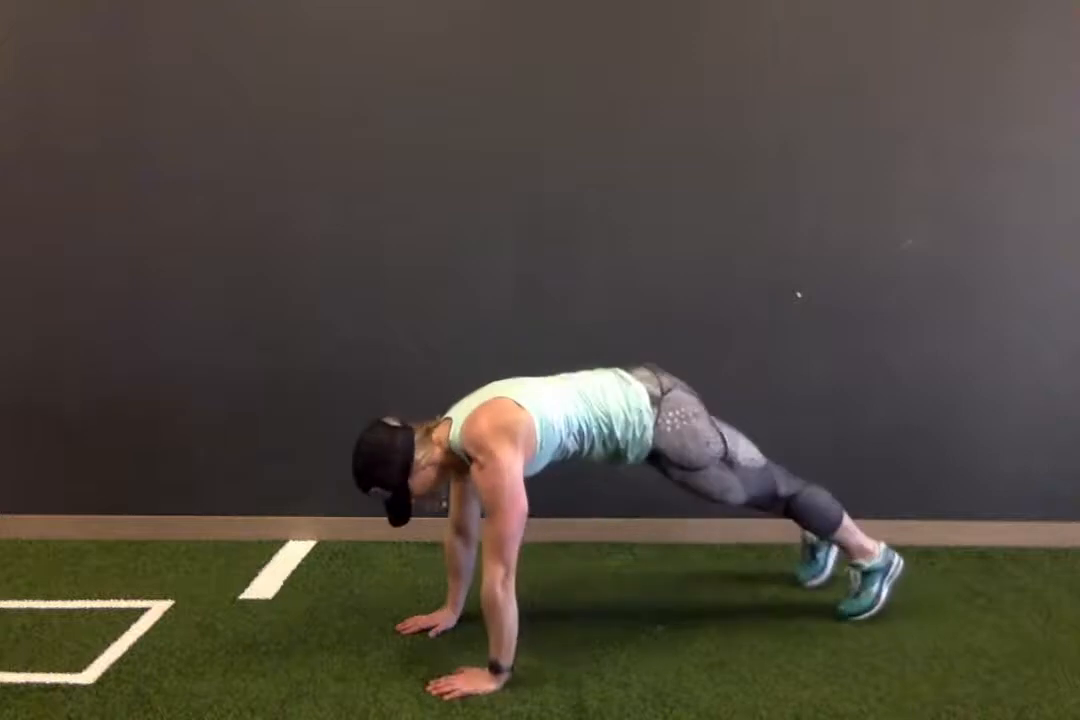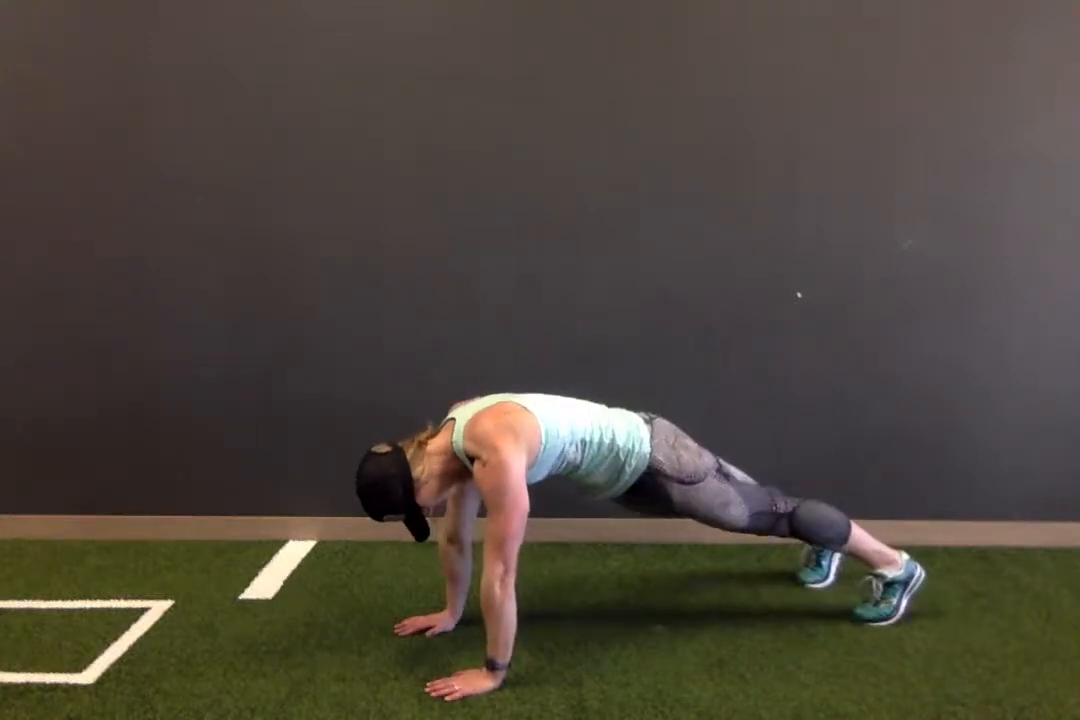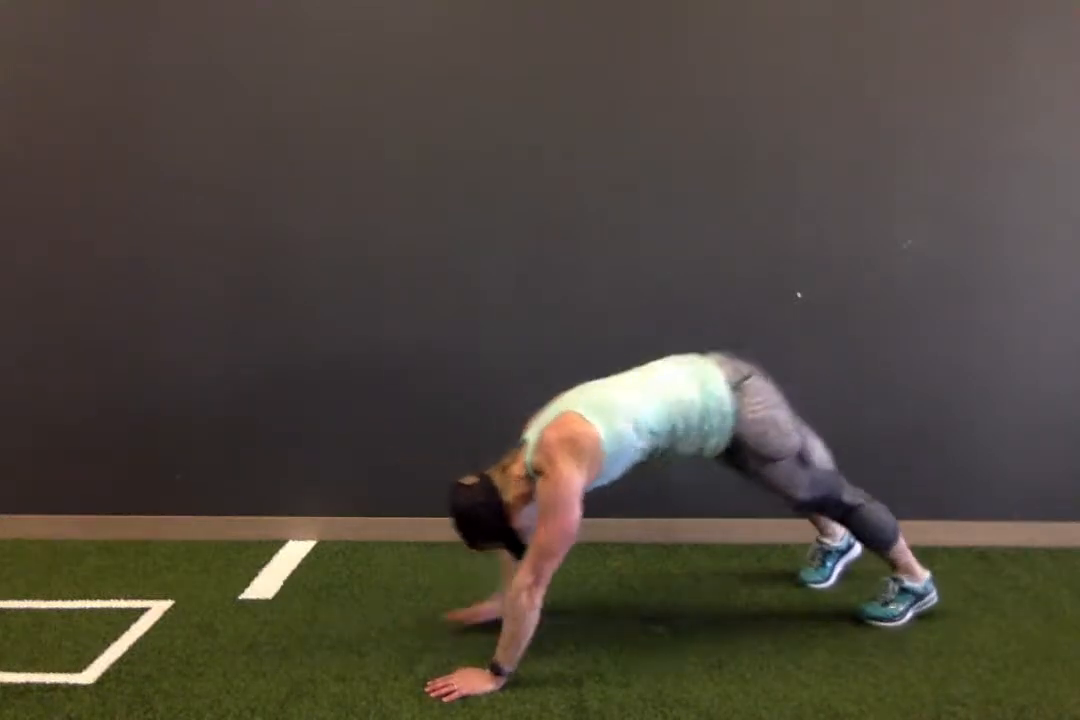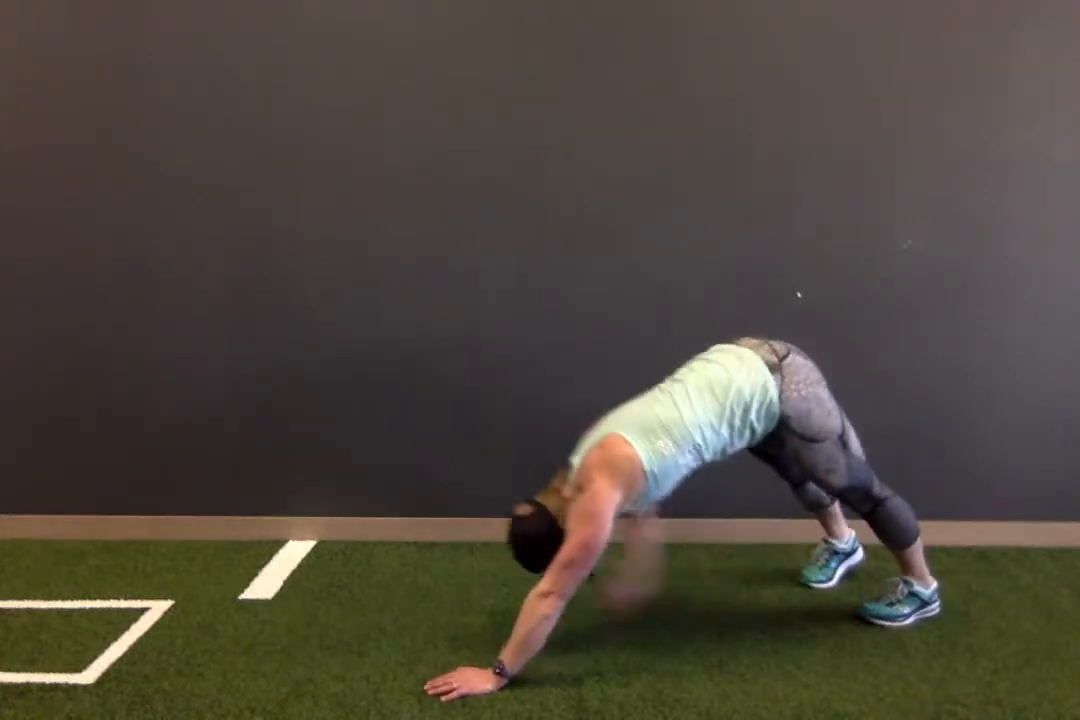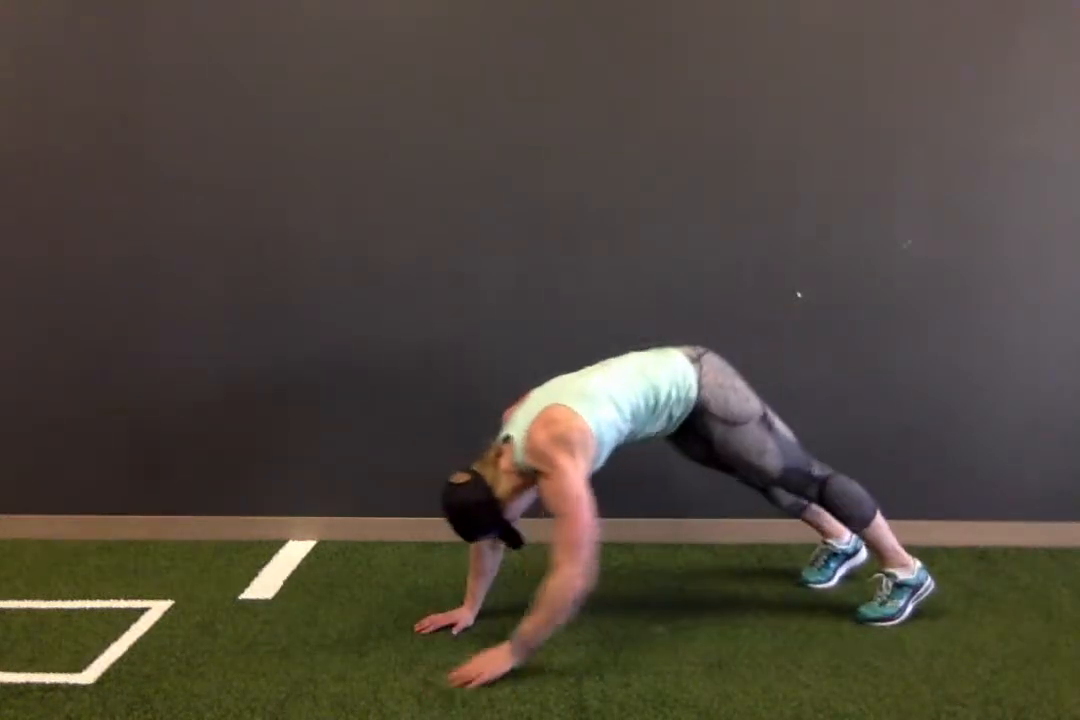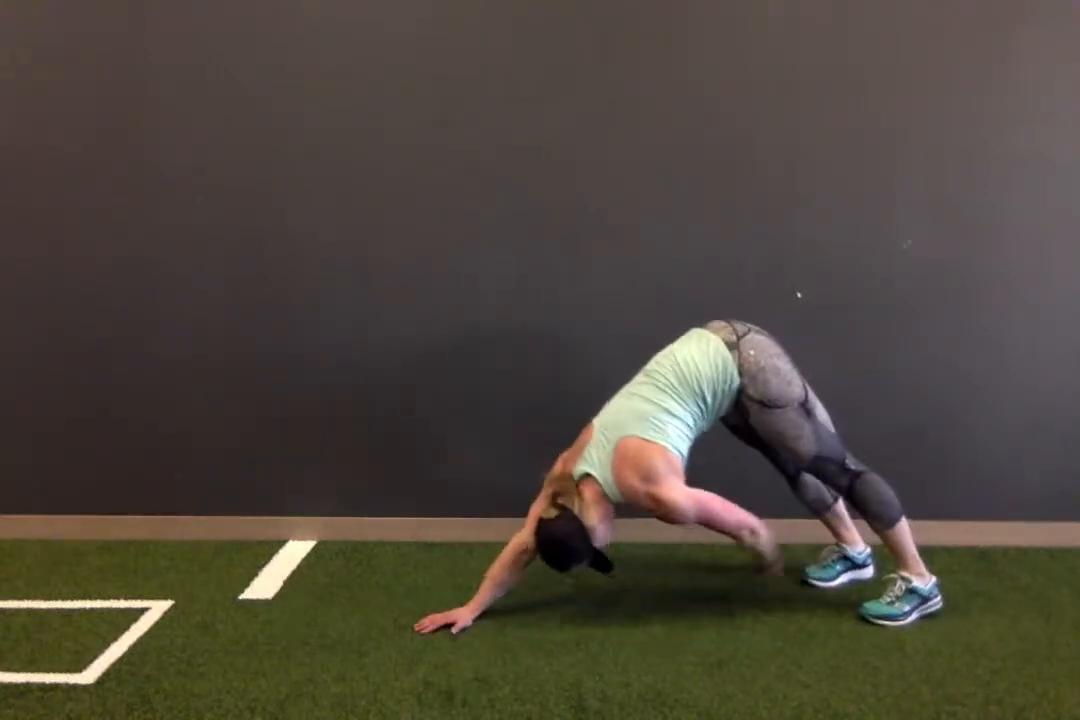
dt=0.7s
person 1, frame 1
left shoulder: (490, 451)
right shoulder: (454, 434)
left elbow: (500, 571)
right elbow: (462, 530)
left wrist: (496, 673)
right wrist: (451, 610)
left hip: (656, 418)
right hip: (634, 391)
left knee: (765, 487)
right knee: (748, 481)
left ankle: (873, 559)
right ankle: (817, 537)
person 1, frame 2
left shoulder: (494, 450)
right shoulder: (453, 436)
left elbow: (500, 571)
right elbow: (455, 536)
left wrist: (494, 670)
right wrist: (452, 612)
left hip: (646, 454)
right hip: (625, 465)
left knee: (761, 508)
right knee: (747, 504)
left ankle: (895, 568)
right ankle: (822, 546)
person 1, frame 3
left shoulder: (560, 467)
right shoulder: (530, 450)
left elbow: (534, 581)
right elbow: (516, 525)
left wrist: (495, 674)
right wrist: (506, 599)
left hip: (735, 404)
right hip: (706, 381)
left knee: (828, 491)
left ankle: (914, 581)
right ankle: (834, 544)
person 1, frame 4
left shoulder: (600, 485)
right shoulder: (583, 472)
left elbow: (554, 594)
right elbow: (642, 512)
left wrist: (497, 674)
right wrist: (636, 578)
left hip: (778, 387)
right hip: (743, 365)
left knee: (857, 486)
right knee: (797, 467)
left ankle: (920, 587)
right ankle: (840, 544)
person 1, frame 5
left shoulder: (556, 461)
right shoulder: (510, 436)
left elbow: (574, 574)
right elbow: (488, 532)
left wrist: (513, 652)
right wrist: (469, 607)
left hip: (694, 386)
right hip: (673, 387)
left knee: (799, 472)
right knee: (758, 471)
left ankle: (904, 571)
right ankle: (841, 543)
person 1, frame 6
left shoulder: (647, 485)
right shoulder: (567, 474)
left elbow: (748, 526)
right elbow: (524, 541)
left wrist: (771, 563)
right wrist: (472, 608)
left hip: (743, 362)
right hip: (716, 351)
left knee: (836, 465)
right knee: (789, 458)
left ankle: (918, 581)
right ankle: (852, 551)
